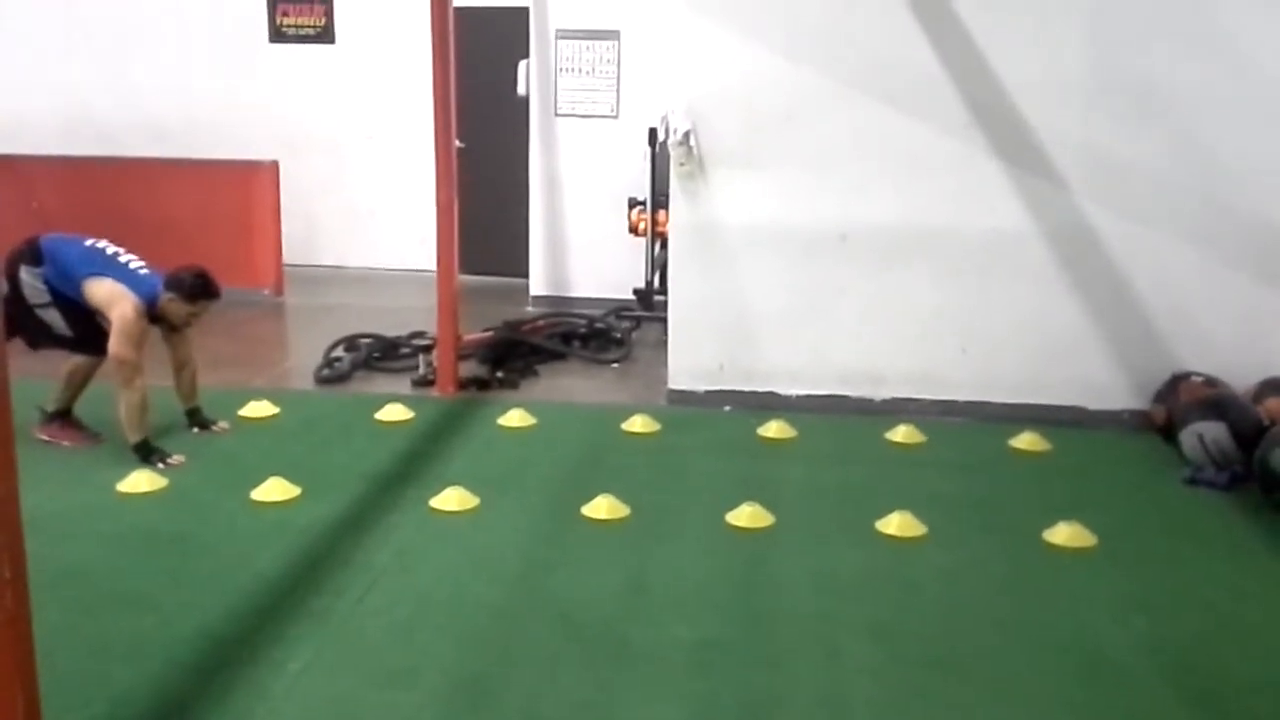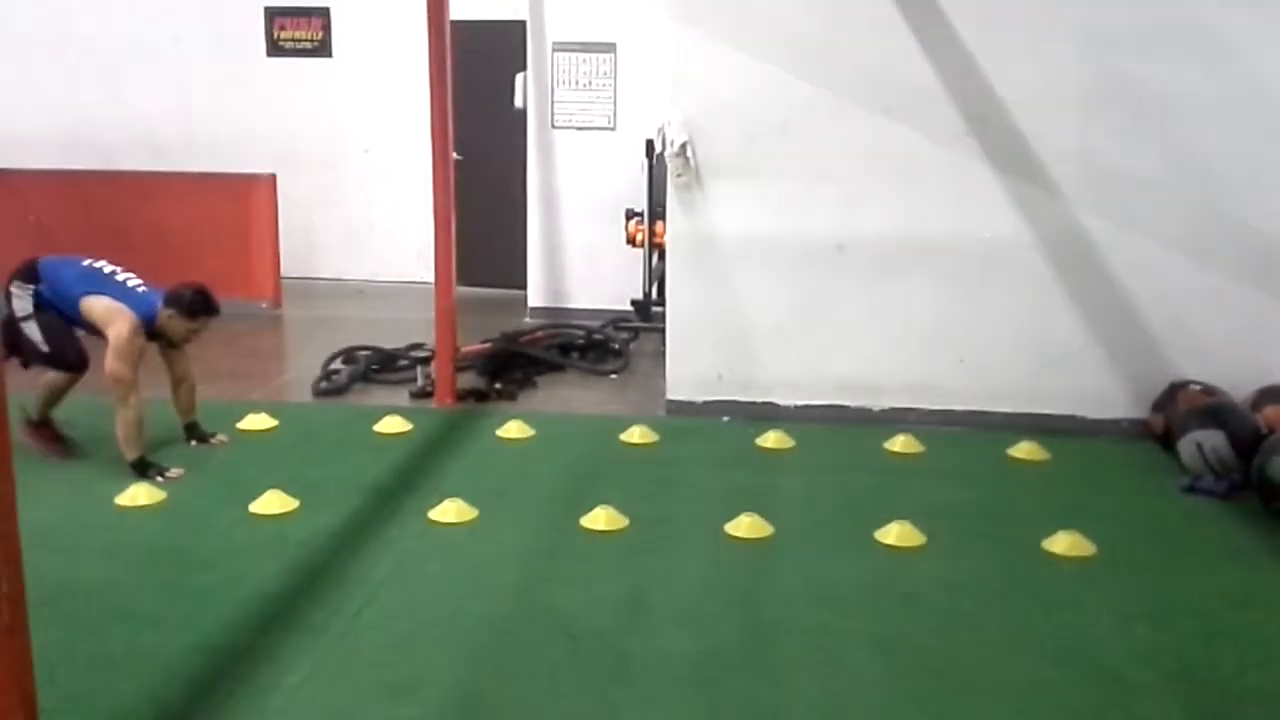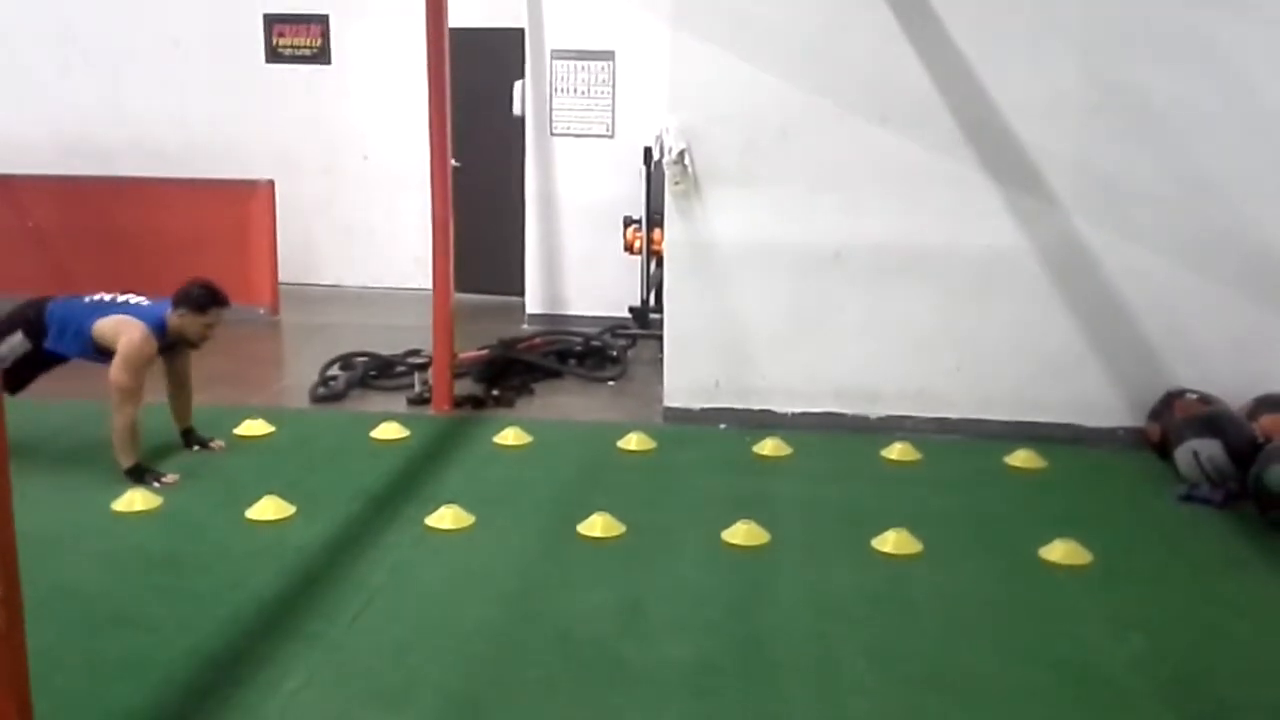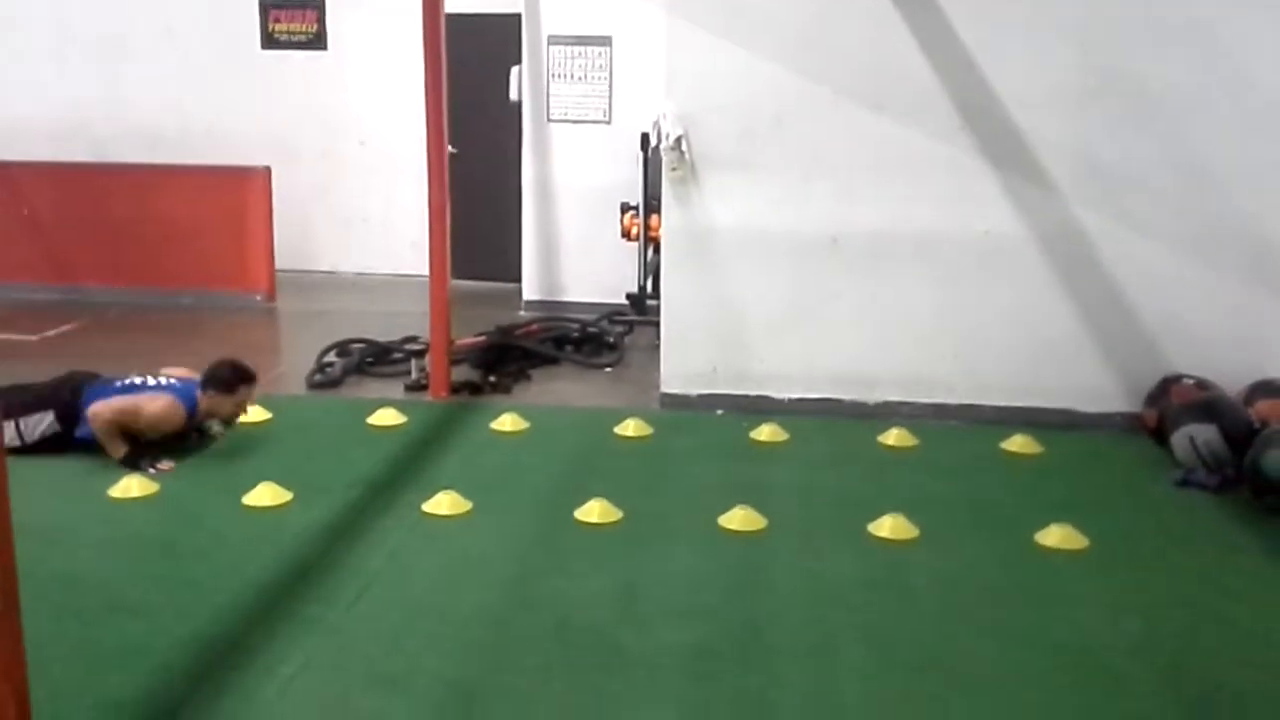
dt=0.4s
person 1, frame 1
left shoulder: (169, 298)
right shoulder: (130, 312)
left elbow: (184, 364)
right elbow: (130, 384)
left wrist: (194, 414)
right wrist: (143, 449)
left hip: (62, 261)
right hip: (32, 265)
right knee: (92, 347)
right ankle: (55, 419)
person 1, frame 2
left shoulder: (168, 312)
right shoulder: (128, 328)
left elbow: (182, 378)
right elbow: (126, 400)
left wrist: (192, 428)
right wrist: (139, 464)
left hip: (62, 283)
right hip: (31, 285)
right knee: (69, 363)
right ankle: (38, 424)
person 1, frame 3
left shoulder: (176, 322)
right shoulder: (140, 338)
left elbow: (179, 384)
right elbow: (124, 409)
left wrist: (188, 433)
right wrist: (134, 470)
left hip: (60, 328)
right hip: (39, 327)
person 1, frame 4
left shoulder: (197, 386)
right shoulder: (172, 411)
left elbow: (168, 372)
right elbow: (97, 414)
left wrist: (191, 426)
right wrist: (130, 457)
left hip: (88, 389)
right hip: (69, 409)
